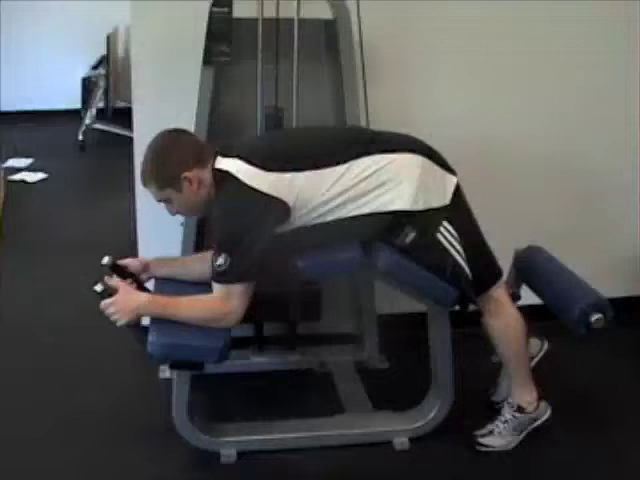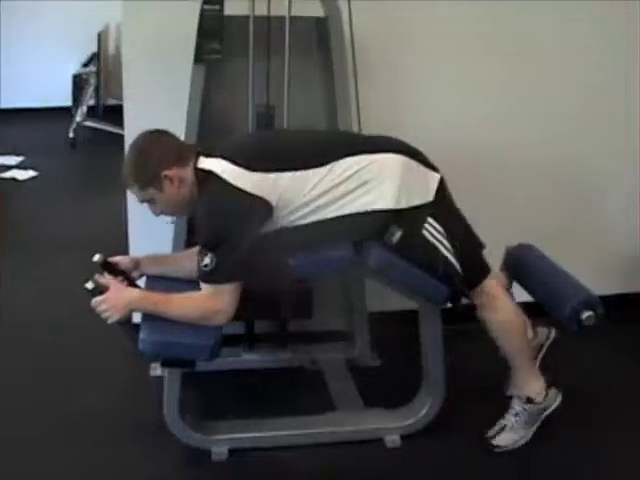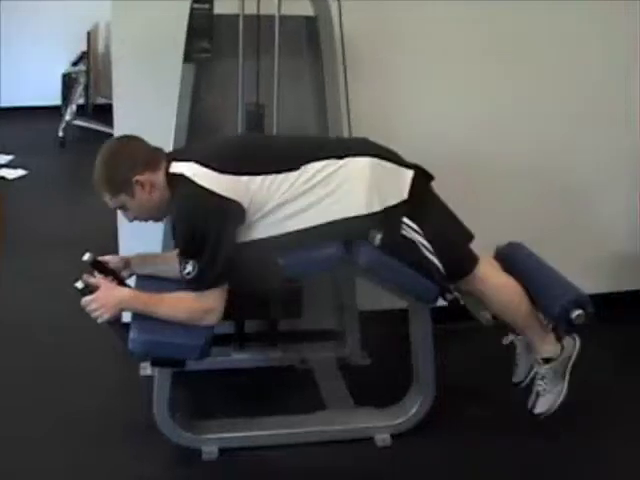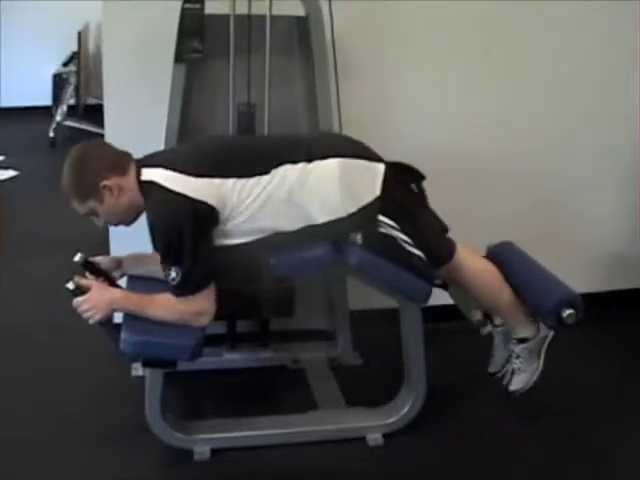
dt=0.2s
person 1, frame 1
left shoulder: (240, 196)
right shoulder: (229, 170)
left elbow: (227, 308)
right elbow: (223, 261)
left wrist: (144, 304)
right wrist: (153, 266)
left hip: (413, 185)
right hip: (391, 179)
left knee: (487, 291)
right knee: (471, 277)
left ankle: (525, 403)
right ankle: (515, 348)
person 1, frame 2
left shoulder: (221, 196)
right shoulder: (214, 170)
left elbow: (217, 306)
right elbow: (211, 262)
left wrist: (136, 301)
right wrist: (143, 264)
left hip: (397, 183)
right hip: (380, 178)
left knee: (479, 284)
right knee: (463, 273)
left ankle: (533, 393)
right ankle: (527, 335)
person 1, frame 3
left shoulder: (194, 202)
right shoulder: (184, 173)
left elbow: (207, 308)
right elbow: (198, 265)
left wrist: (127, 300)
right wrist: (133, 263)
left hip: (373, 190)
right hip: (356, 178)
left knee: (465, 271)
right knee: (454, 267)
left ankle: (549, 349)
right ankle: (527, 331)
person 1, frame 4
left shoulder: (168, 205)
right shoulder: (156, 175)
left elbow: (198, 309)
right elbow: (184, 264)
left wrist: (117, 301)
right wrist: (123, 263)
left hip: (346, 188)
right hip: (334, 170)
left knee: (446, 260)
right knee: (437, 256)
left ankle: (526, 332)
right ankle: (503, 322)
